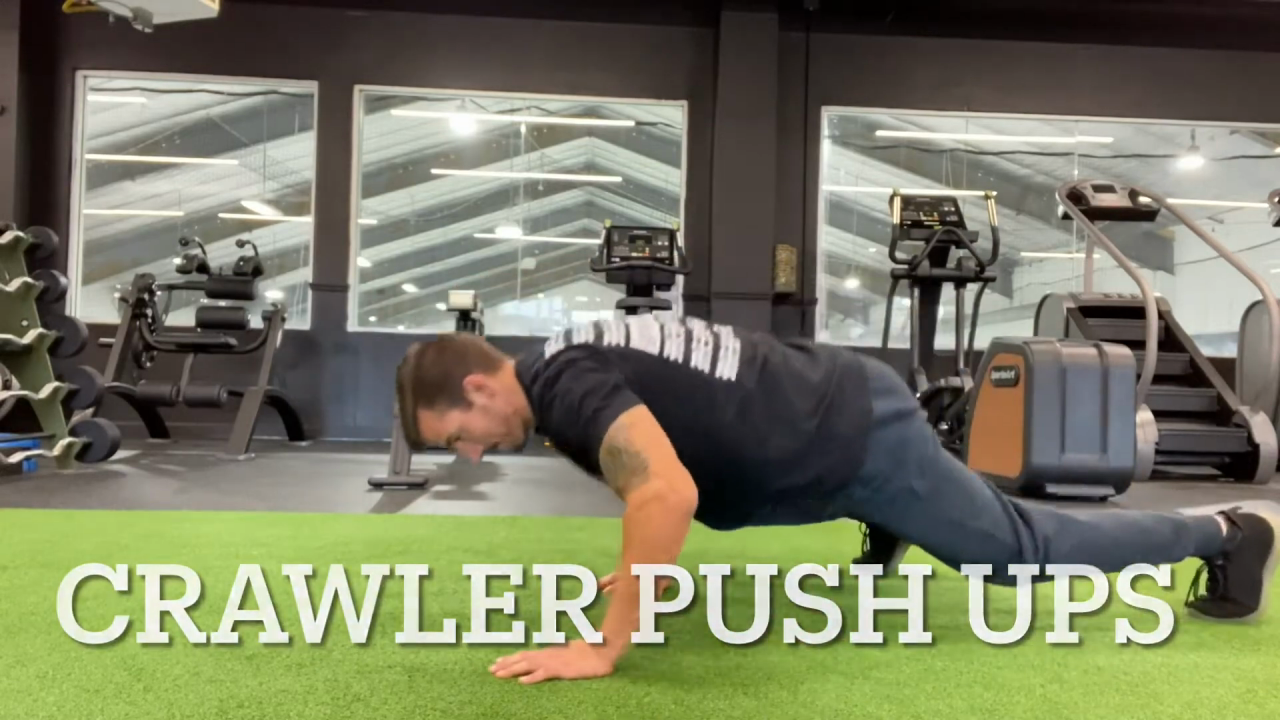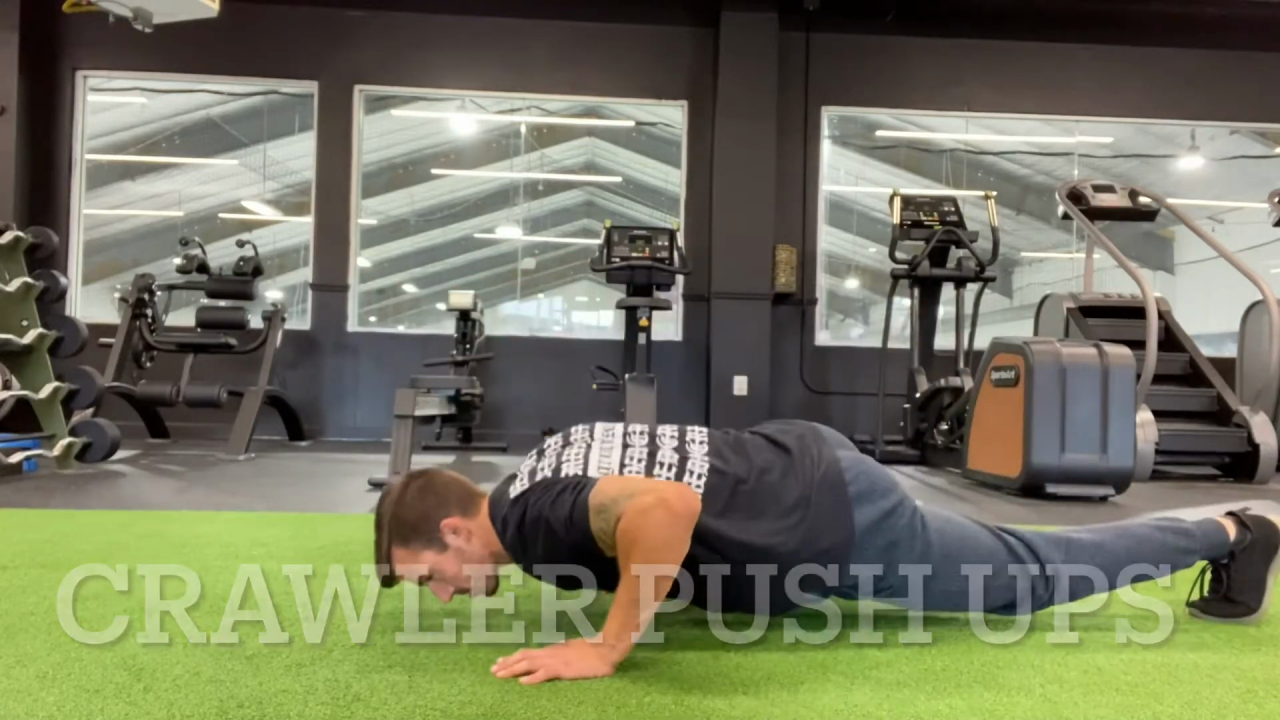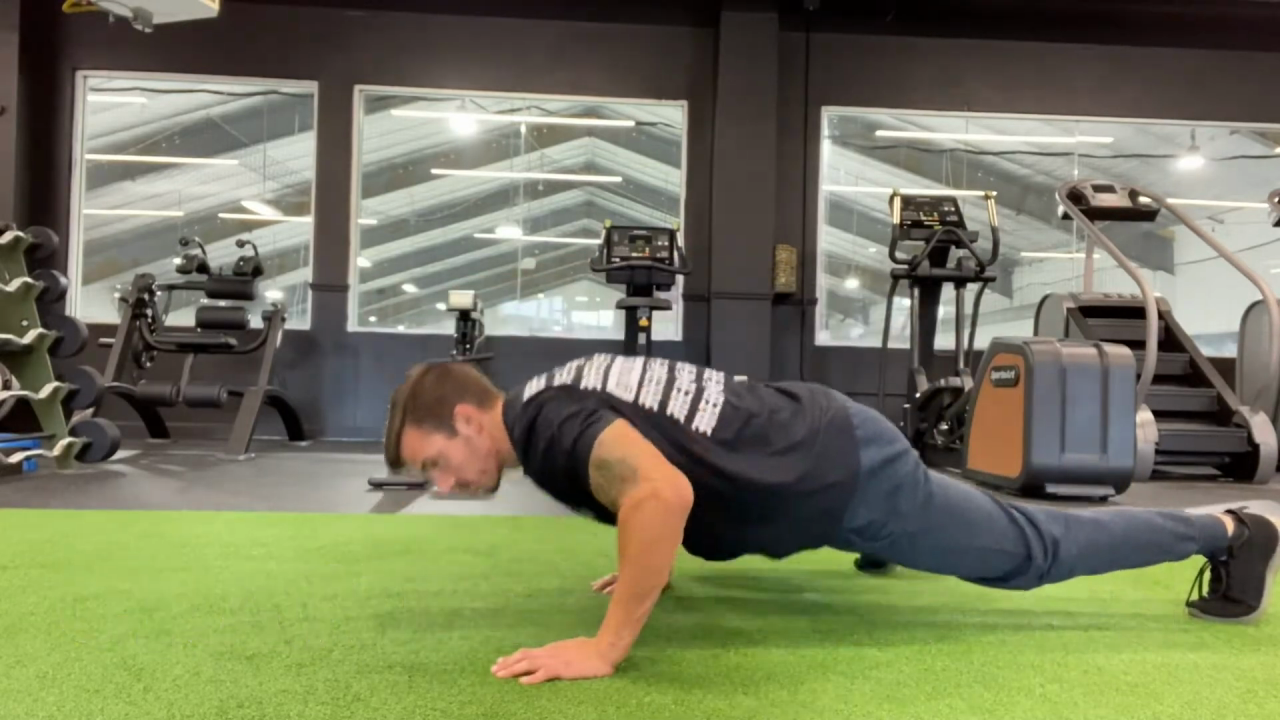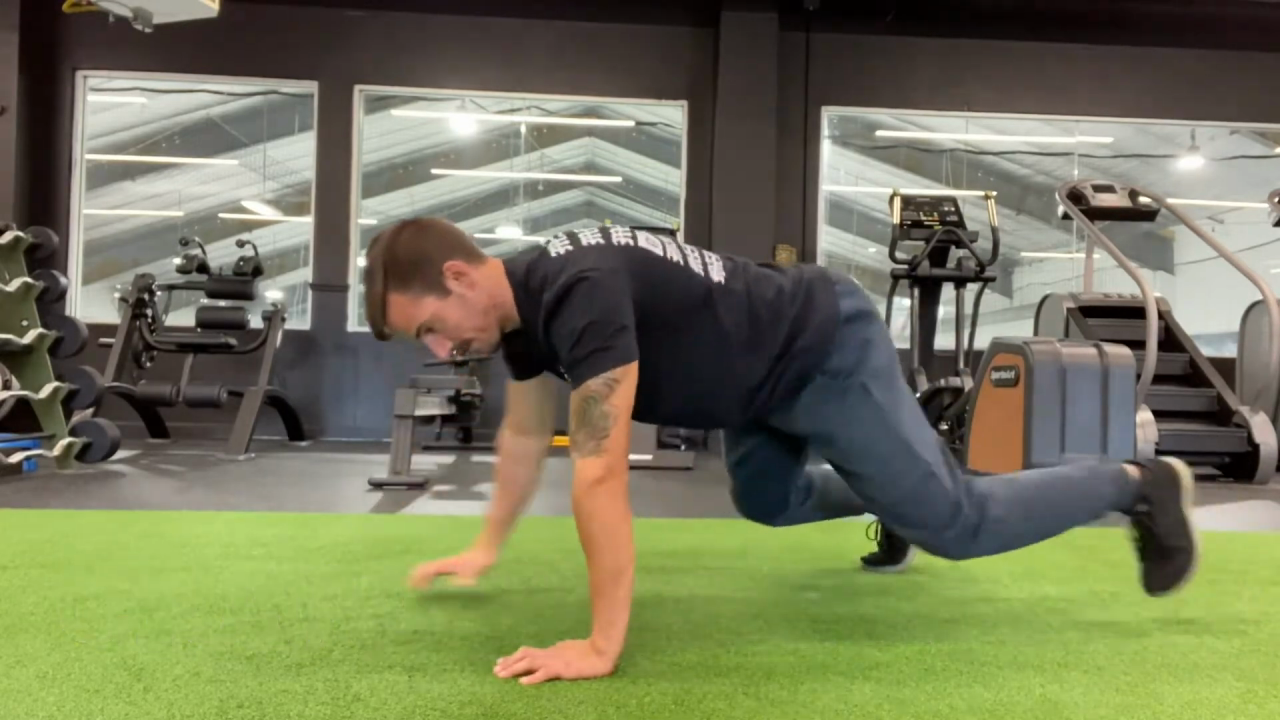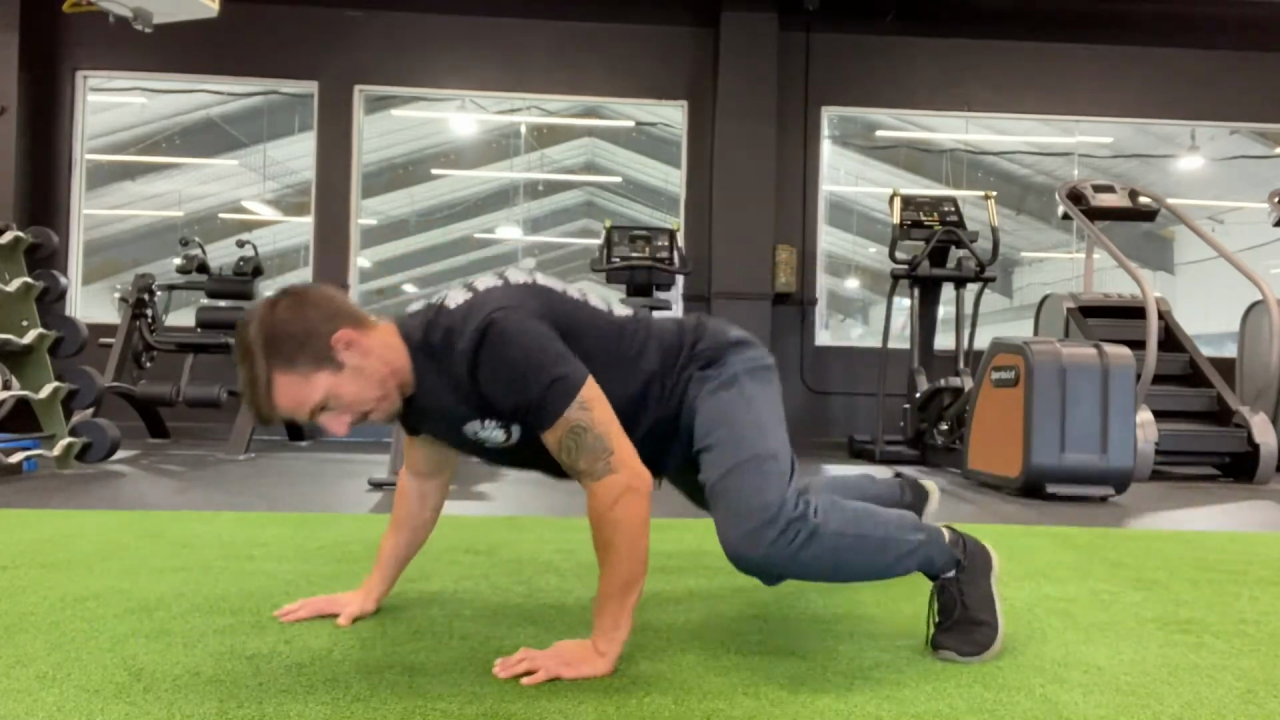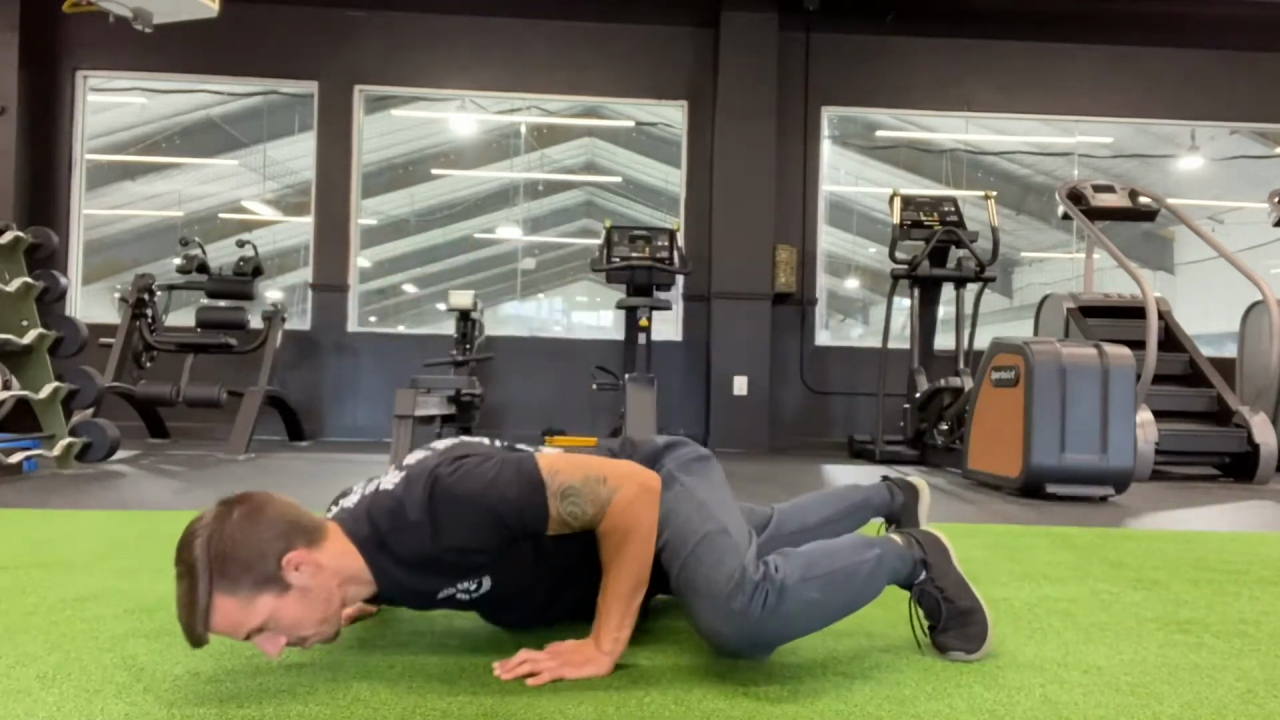
dt=0.5s
person 1, frame 1
left shoulder: (567, 390)
right shoulder: (565, 366)
left elbow: (668, 494)
right elbow: (678, 473)
left wrist: (606, 645)
right wrist: (646, 562)
left hip: (856, 433)
right hip: (824, 393)
left knee: (1019, 549)
right knee: (723, 506)
right ankle: (890, 524)
person 1, frame 2
left shoulder: (539, 521)
right shoulder: (541, 475)
left elbow: (668, 506)
left wrist: (607, 645)
right wrist: (646, 576)
left hip: (837, 522)
right hip: (805, 457)
left knee: (1027, 577)
person 1, frame 3
left shoulder: (550, 422)
right shoulder: (556, 400)
left elbow: (664, 497)
left wrist: (606, 646)
right wrist: (644, 565)
left hip: (849, 474)
right hip: (813, 435)
left knee: (1028, 551)
right knee: (713, 539)
right ankle: (886, 535)
person 1, frame 4
left shoulder: (576, 294)
right shoulder: (523, 304)
left elbow: (600, 472)
right elbow: (522, 429)
left wrist: (601, 644)
right wrist: (487, 546)
left hip: (825, 348)
right hip: (771, 361)
left knee: (954, 518)
right knee: (769, 498)
left ankle: (1138, 487)
right ankle: (879, 496)
person 1, frame 5
left shoulder: (489, 341)
right shoulder: (409, 373)
left elbow: (619, 486)
right elbow: (427, 471)
left wrist: (601, 644)
right wrist: (373, 586)
left hip: (714, 375)
right hip: (665, 411)
left knee: (766, 535)
right knee: (772, 517)
left ankle: (949, 556)
right ankle: (899, 498)
person 1, frame 6
left shoulder: (442, 506)
right shoulder: (351, 538)
left elbow: (630, 488)
left wrist: (602, 646)
right wrist: (372, 598)
left hip: (662, 482)
right hip: (615, 511)
left knee: (739, 611)
right knee: (759, 538)
left ankle: (907, 559)
right ankle: (889, 498)
